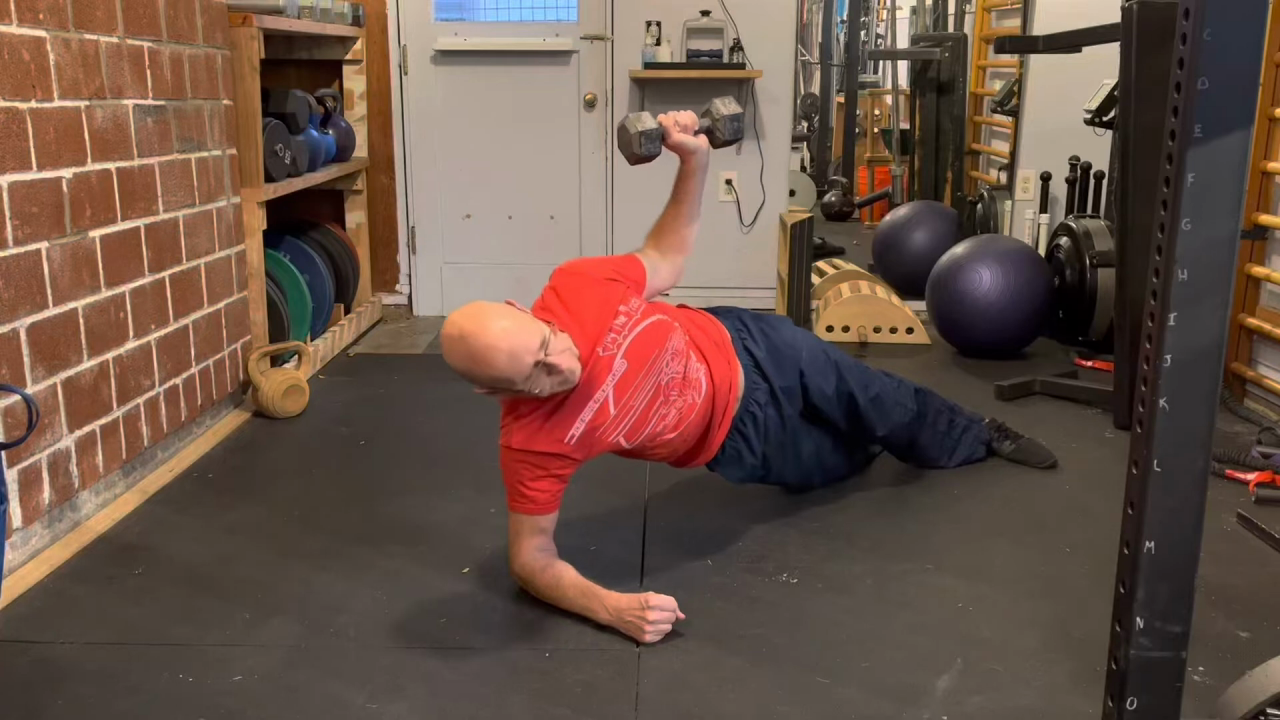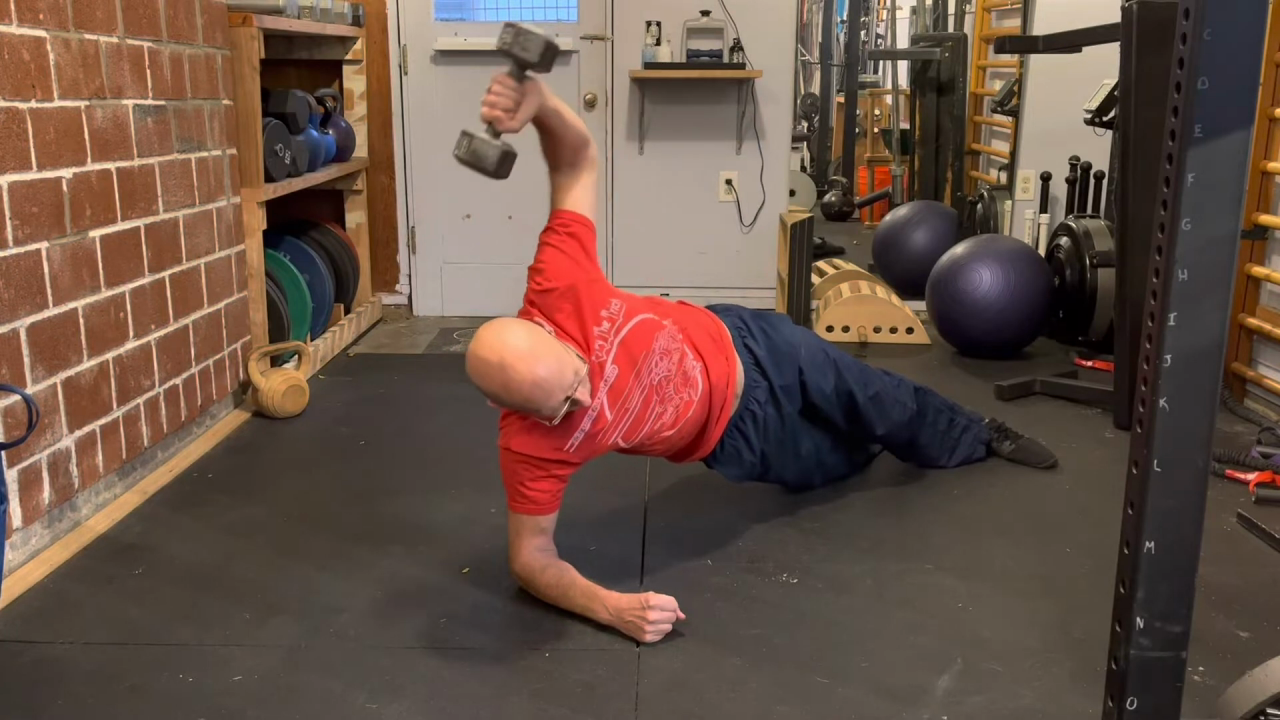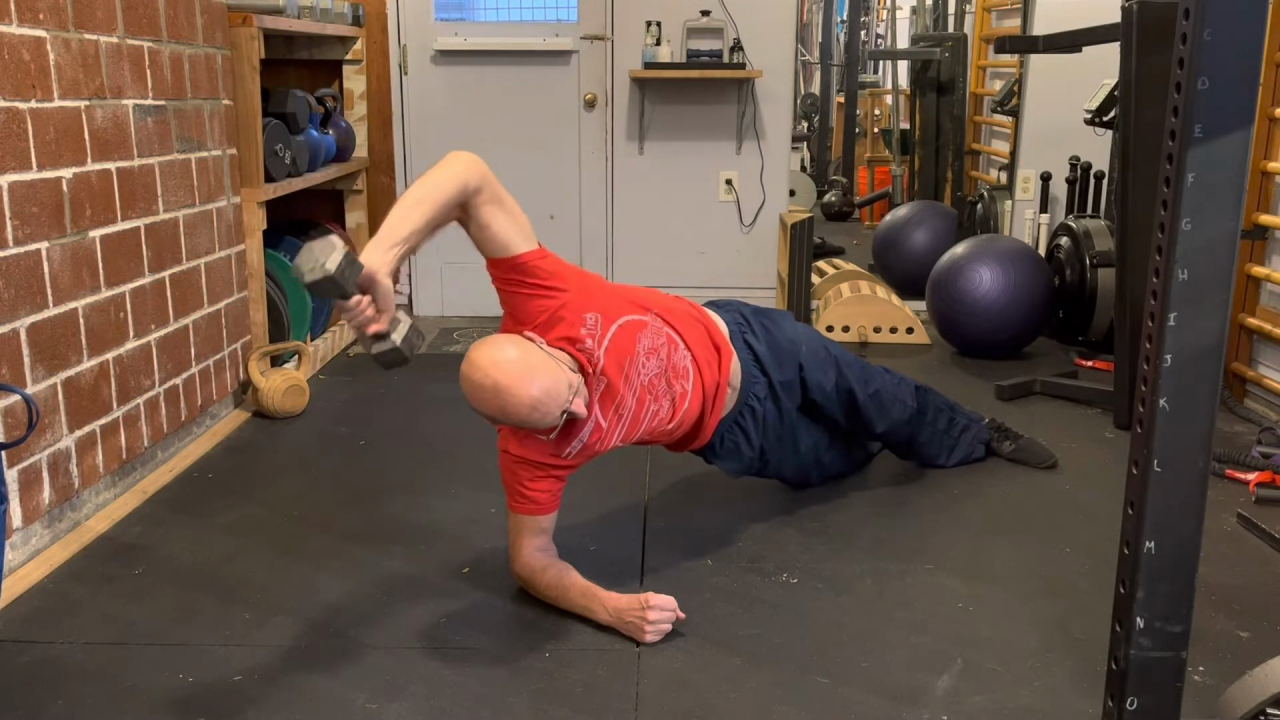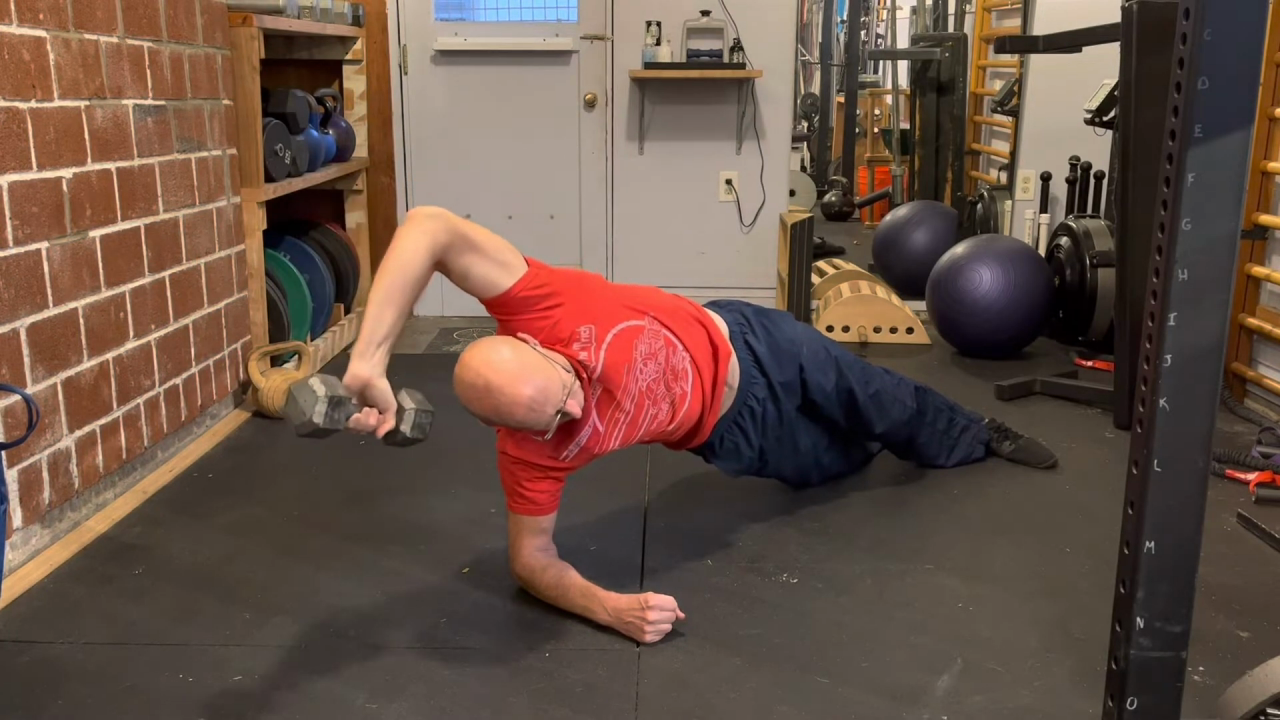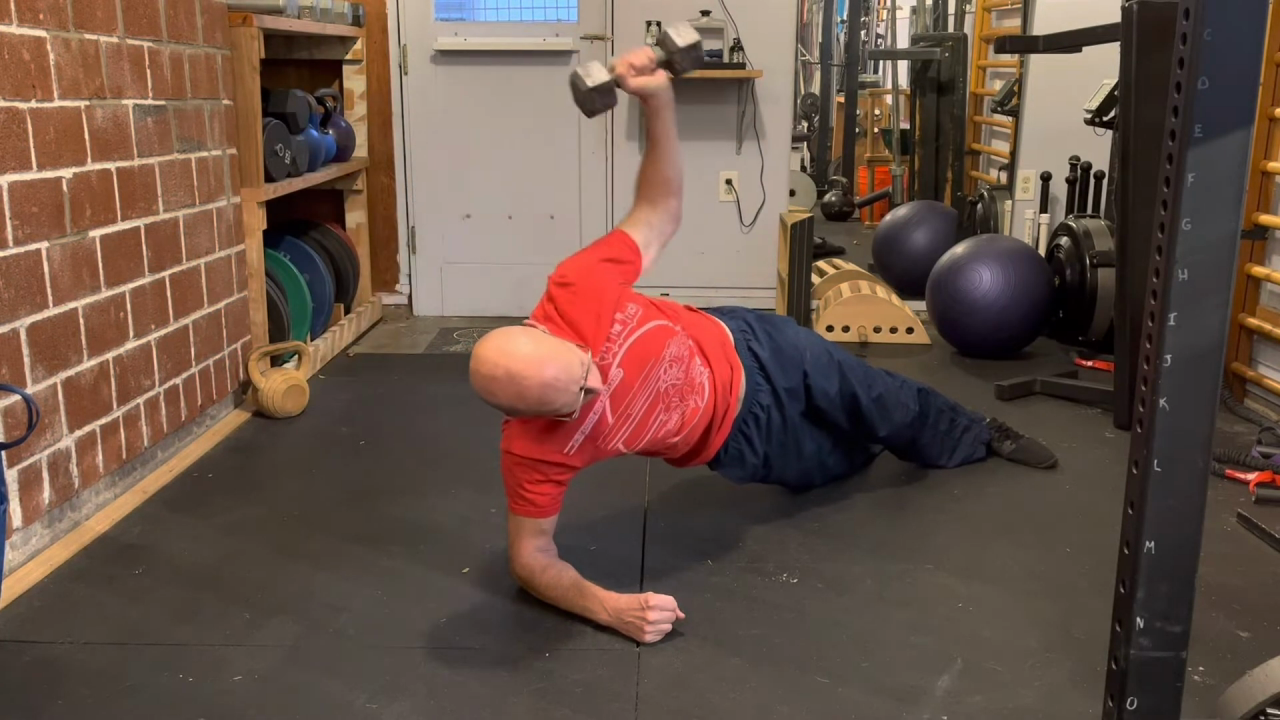
dt=1s
person 1, frame 1
left shoulder: (575, 285)
right shoulder: (531, 440)
left elbow: (666, 261)
right elbow: (530, 556)
left wrist: (695, 159)
right wrist: (612, 608)
left hip: (743, 348)
right hip: (737, 439)
left knee: (889, 406)
right knee: (838, 462)
left ankle: (980, 435)
right ankle: (925, 445)
person 1, frame 2
left shoulder: (558, 293)
right shoulder: (531, 442)
left elbow: (580, 157)
right elbow: (530, 557)
left wrist: (537, 102)
right wrist: (612, 608)
left hip: (745, 347)
right hip: (736, 436)
left knee: (889, 406)
right knee: (838, 461)
left ankle: (981, 436)
right ankle: (926, 445)
person 1, frame 3
left shoulder: (540, 302)
right shoulder: (530, 448)
left elbow: (468, 175)
right elbow: (531, 558)
left wrist: (379, 255)
right wrist: (612, 609)
left hip: (743, 342)
right hip: (731, 433)
left knee: (888, 404)
right knee: (835, 462)
left ankle: (980, 435)
right ankle: (926, 447)
person 1, frame 4
left shoulder: (536, 309)
right shoulder: (530, 450)
left elbow: (431, 225)
right elbow: (531, 560)
left wrist: (371, 351)
right wrist: (611, 609)
left hip: (742, 345)
right hip: (729, 433)
left knee: (885, 405)
right knee: (835, 462)
left ankle: (979, 435)
right ankle: (926, 447)
person 1, frame 5
left shoulder: (575, 295)
right shoulder: (534, 448)
left elbow: (659, 214)
right elbow: (531, 557)
left wrist: (657, 101)
right wrist: (608, 607)
left hip: (749, 350)
right hip: (738, 442)
left knee: (895, 409)
right knee: (842, 460)
left ankle: (981, 434)
